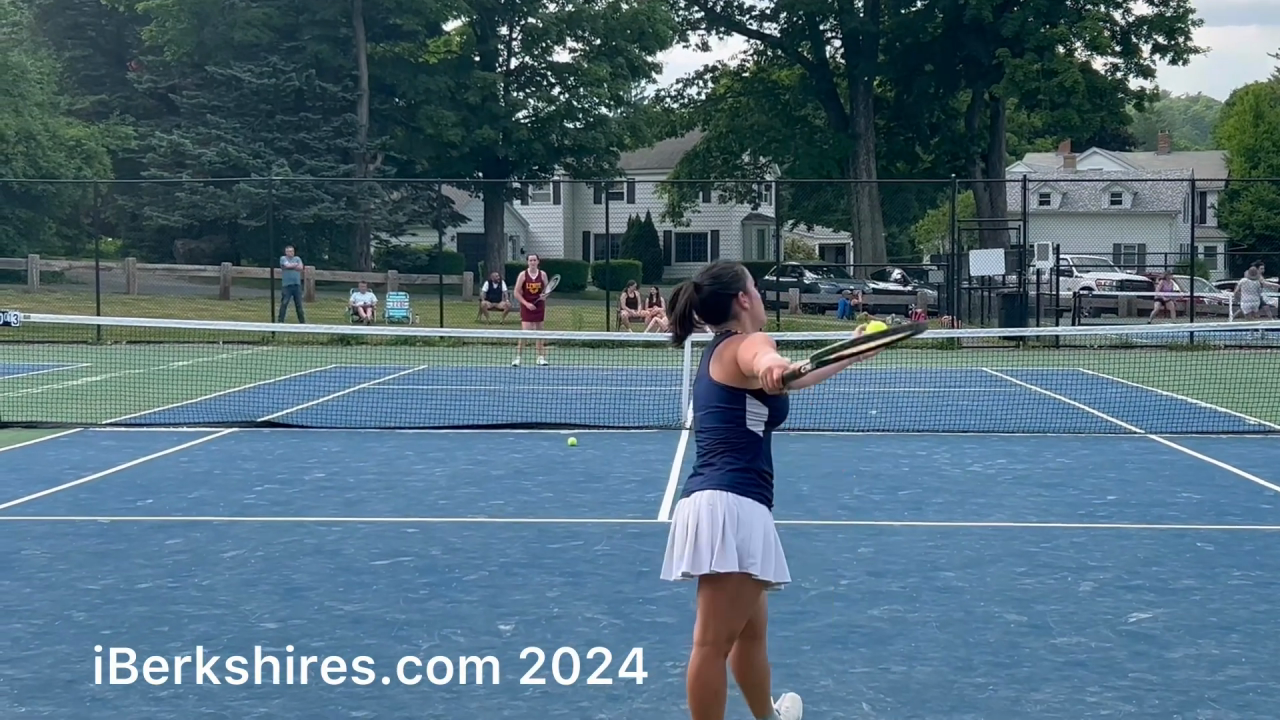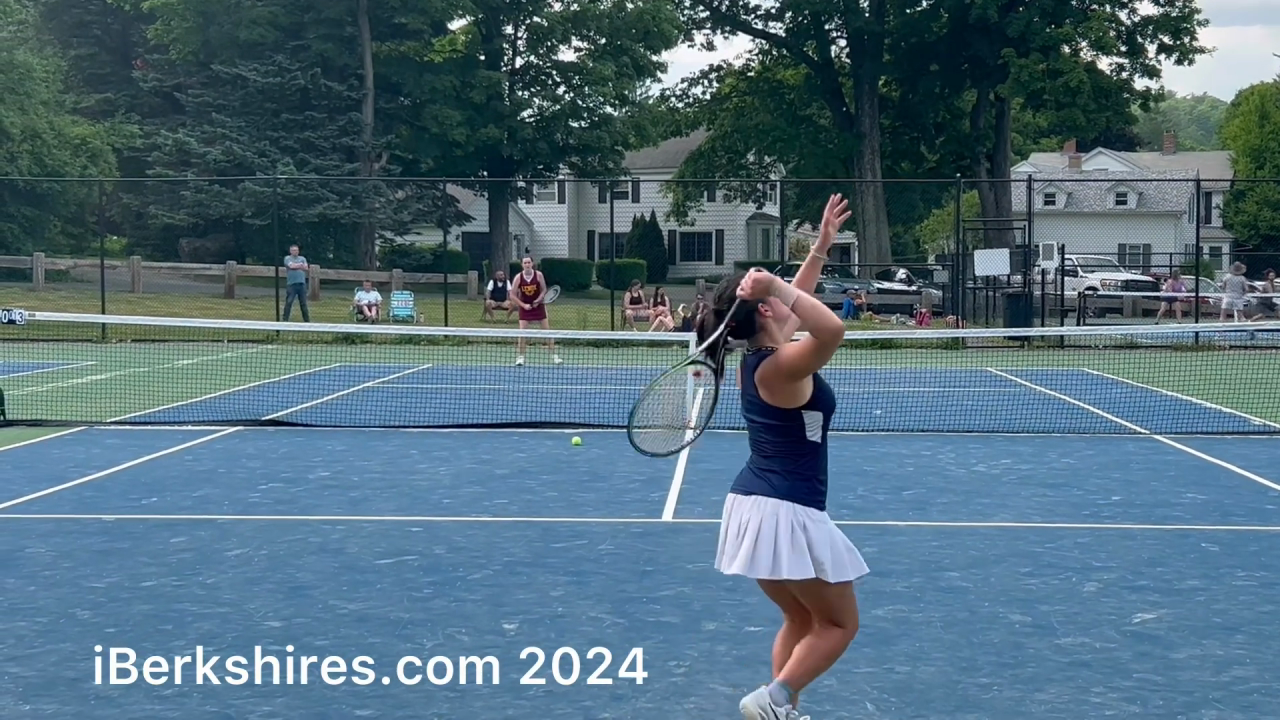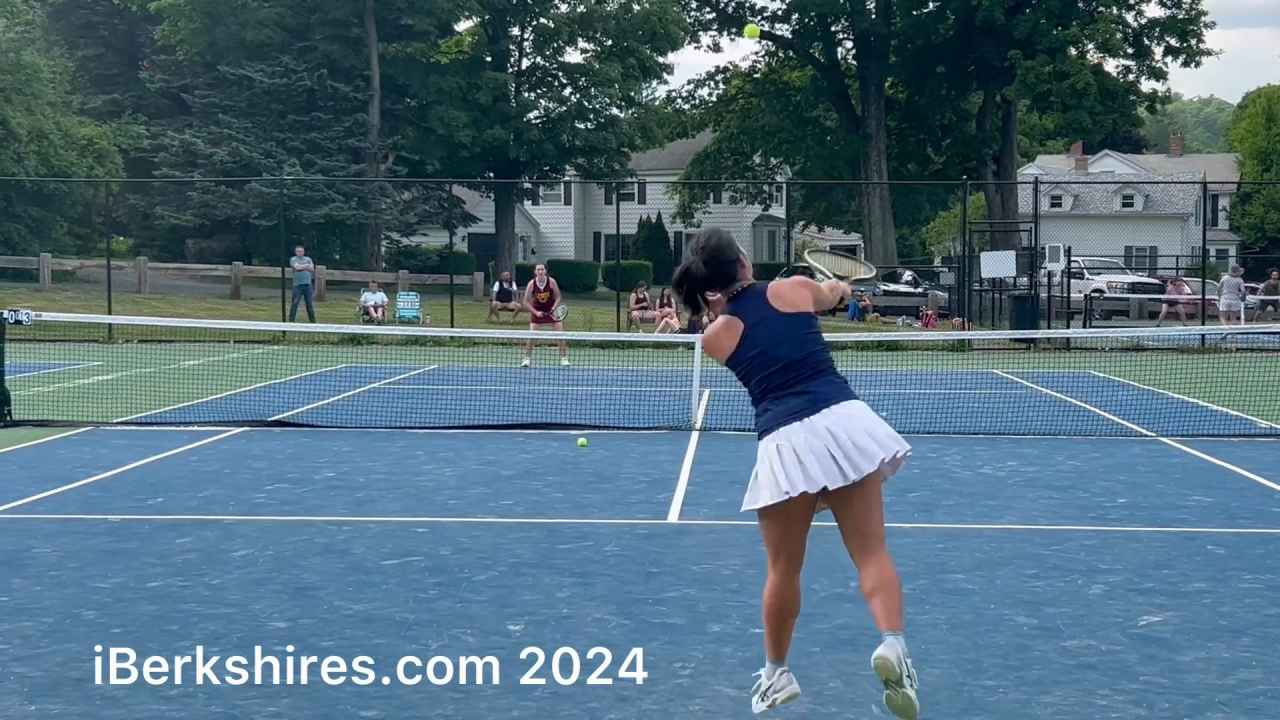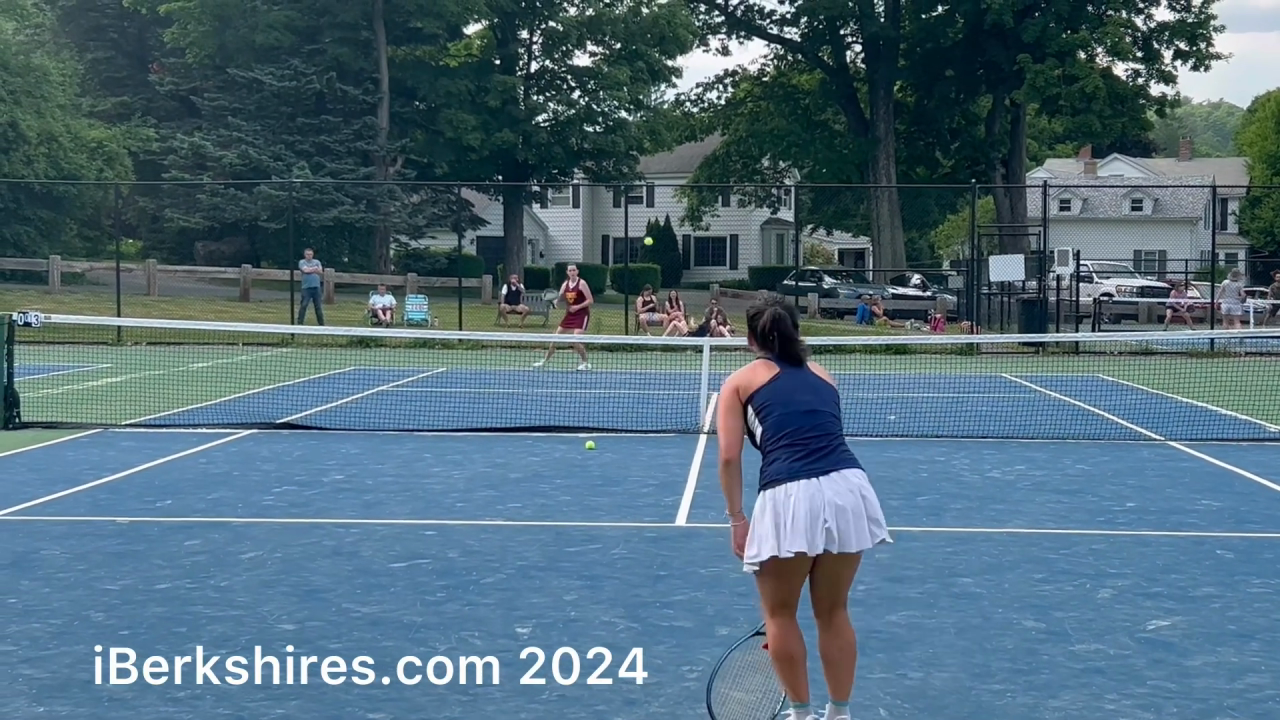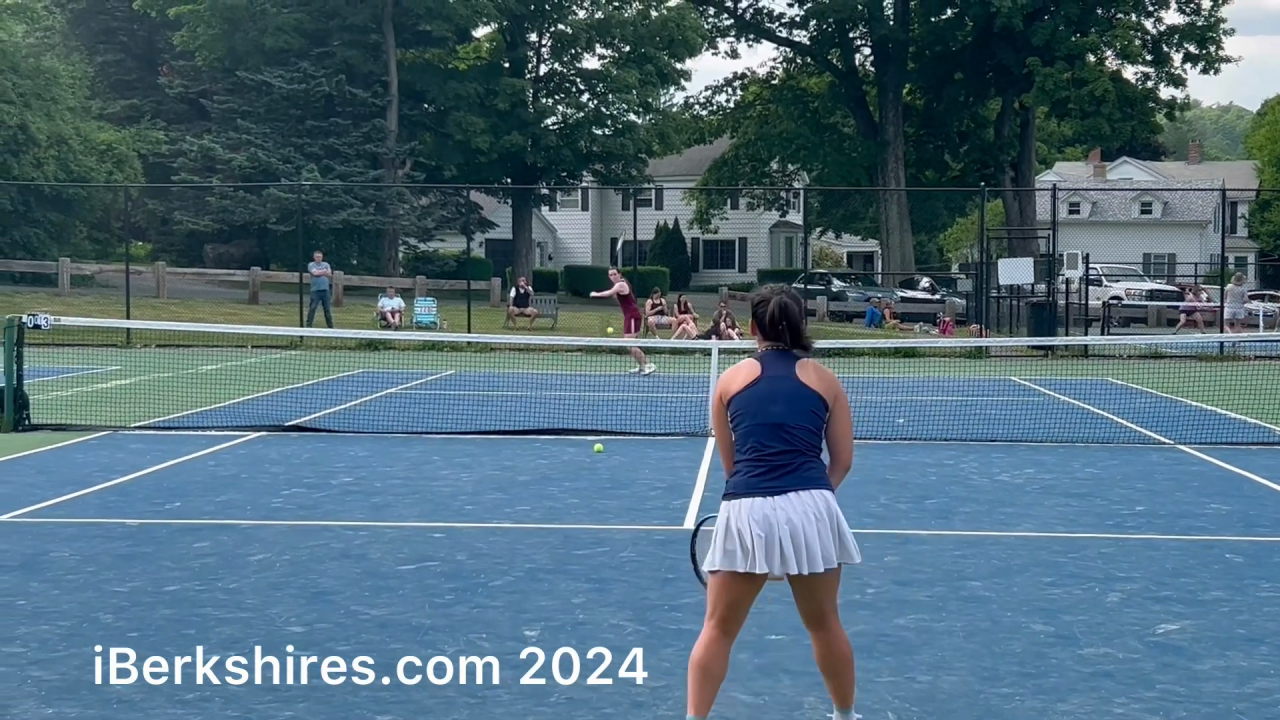
dt=0.5s
person 1, frame 1
left shoulder: (723, 354)
right shoulder: (746, 345)
left elbow: (782, 372)
right elbow: (772, 370)
left wrist: (842, 356)
right wrist: (783, 369)
left hip: (712, 505)
right hip: (732, 510)
left knee: (750, 629)
right knee: (714, 642)
person 1, frame 2
left shoulder: (762, 357)
right shoulder: (781, 366)
left elbow: (796, 299)
right elbow: (831, 328)
left wrist: (823, 242)
right wrist: (776, 284)
left hip: (756, 507)
right hip: (786, 515)
left knee: (803, 621)
right knee: (839, 623)
person 1, frame 3
left shoulder: (715, 334)
right shoulder: (793, 290)
right elbow: (836, 292)
right wrist: (829, 282)
left hip: (786, 445)
right hip: (842, 427)
left knee: (784, 572)
right knee: (871, 553)
left ankle: (779, 674)
right ankle: (892, 648)
person 1, frame 4
left shoulder: (740, 381)
right shoulder: (821, 375)
left elbow: (729, 458)
left wrist: (737, 518)
left hip: (789, 498)
right hip: (848, 486)
left knee: (779, 613)
right knee: (831, 611)
person 1, frame 5
left shoulder: (730, 379)
right shoulder: (824, 380)
right elbow: (842, 462)
left hip: (744, 511)
right hip: (811, 510)
left knee: (718, 631)
right knee: (825, 625)
